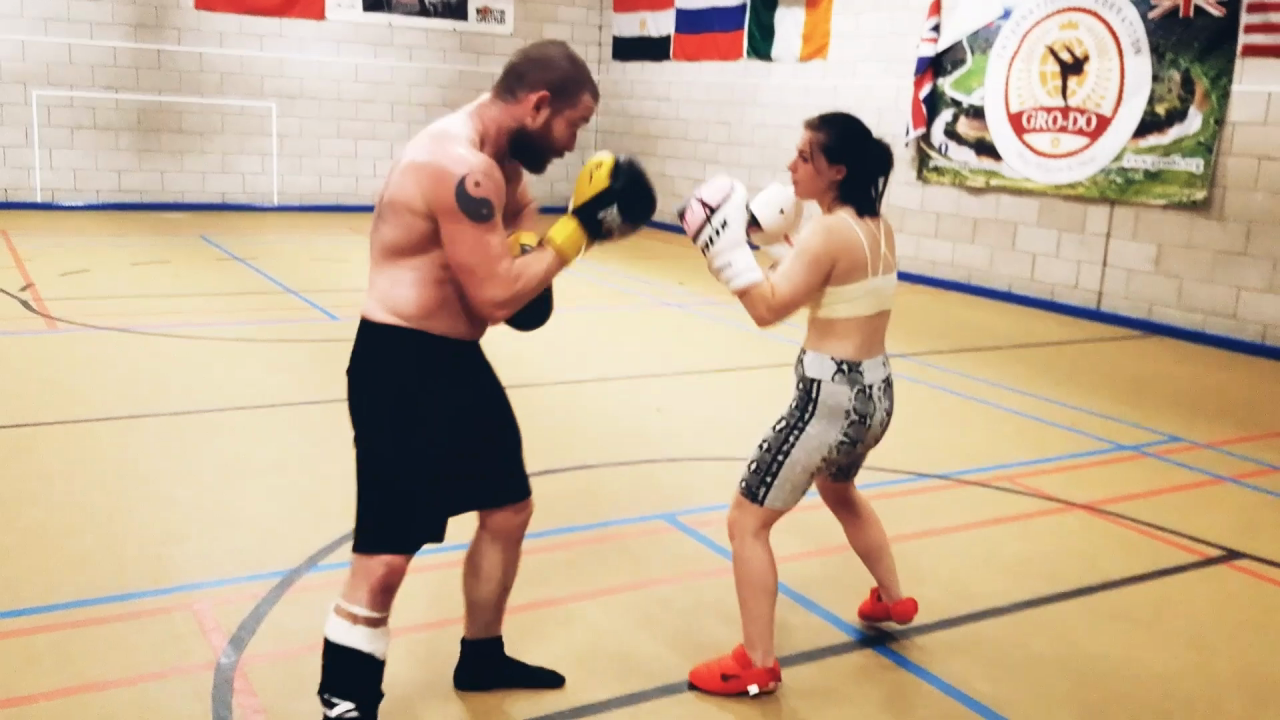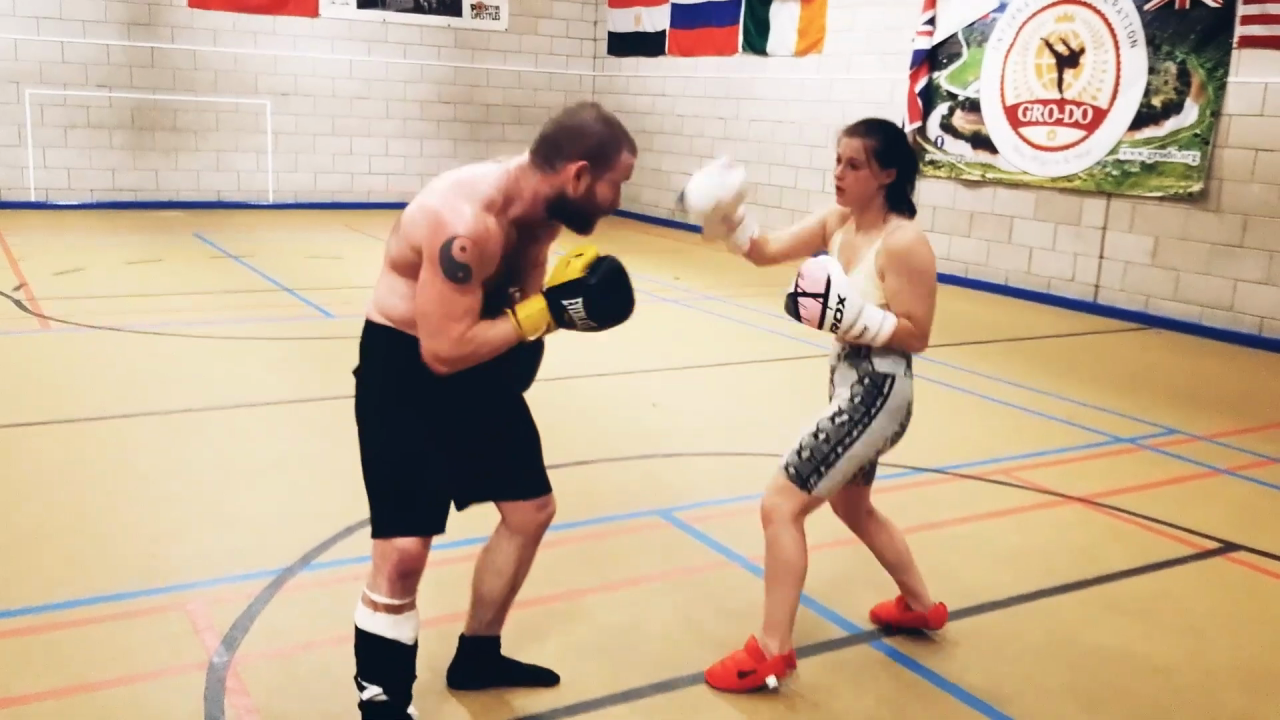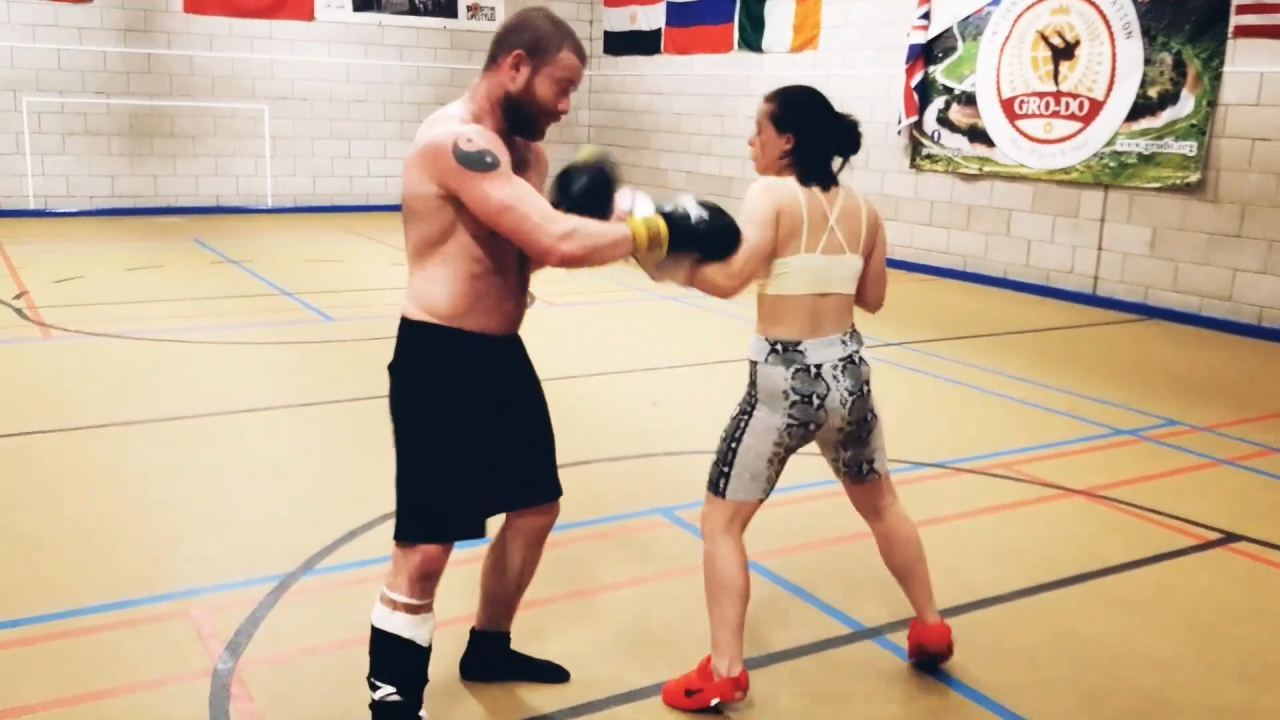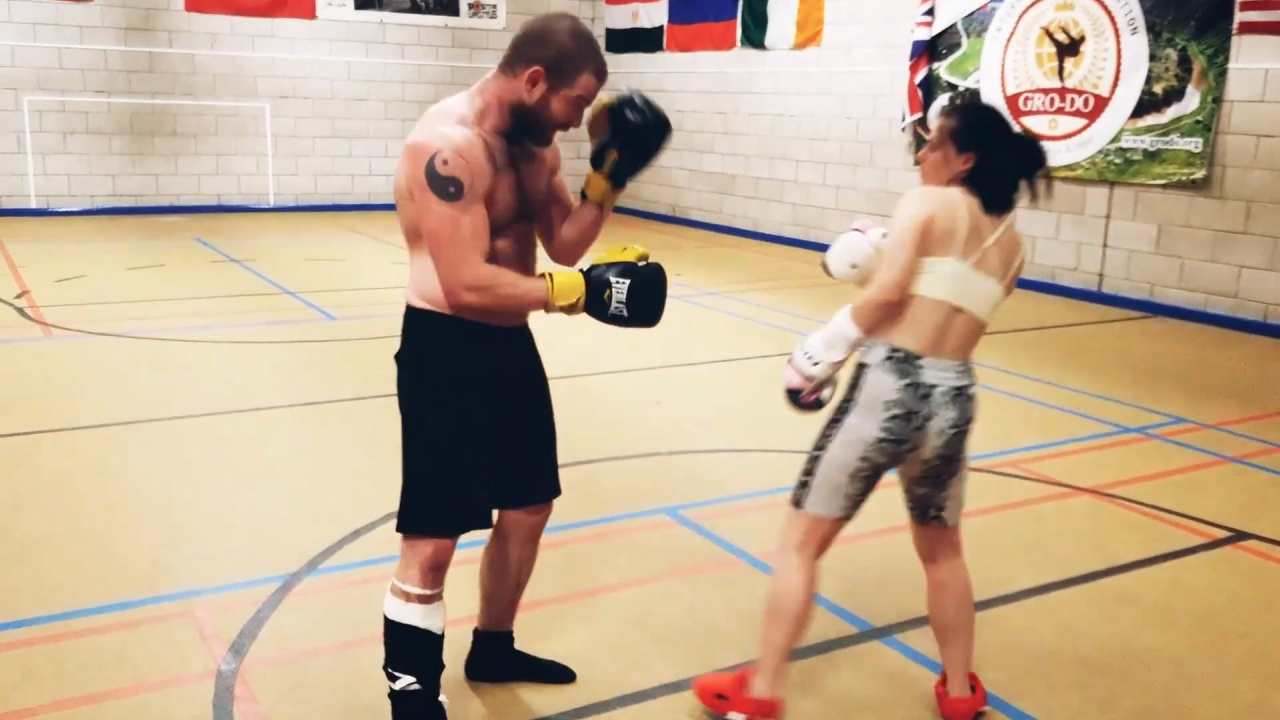
dt=0.5s
person 1, frame 1
left shoulder: (493, 149)
right shoulder: (463, 166)
left elbow: (523, 218)
right elbow: (496, 297)
left wrist: (533, 243)
right wrist: (577, 229)
left hip: (456, 360)
right hip: (399, 365)
left knee: (509, 511)
right knee: (385, 559)
left ankle: (482, 655)
person 1, frame 2
left shoulder: (541, 200)
right shoulder: (466, 222)
right elbow: (446, 352)
left wrist: (539, 317)
right wrist: (540, 312)
left hip: (475, 364)
right hip: (404, 366)
left knee: (530, 509)
right knee: (403, 550)
left ankle: (478, 657)
person 1, frame 3
left shoulder: (519, 141)
right shoulder: (456, 141)
left elbow: (539, 238)
right elbow: (557, 243)
right wrist: (660, 230)
left hip: (501, 355)
right hip: (439, 364)
left knee: (535, 510)
right knee: (425, 551)
left ankle: (488, 648)
person 1, frame 4
left shoulder: (535, 144)
right shoulder: (450, 144)
left elbow: (559, 240)
right elbow: (466, 282)
left wrist: (609, 174)
right wrist: (588, 288)
left hip: (512, 346)
right hip: (446, 353)
left knee: (528, 510)
right knee: (431, 542)
left ankle: (493, 648)
person 2, frame 1
left shoulder: (827, 233)
right shoulder: (875, 225)
left elbow: (767, 308)
left wrist: (722, 241)
right wrist: (781, 243)
left hip: (830, 397)
right hip: (872, 391)
left knee: (746, 523)
right knee: (840, 493)
left ankle: (757, 664)
right ankle: (892, 598)
person 2, frame 2
left shoulder: (906, 243)
right shoulder: (837, 220)
left elbow: (916, 334)
right elbow: (770, 252)
left wrist: (846, 306)
right wrist: (726, 218)
left hip: (874, 395)
right hip: (851, 387)
left knee: (782, 508)
right knee: (853, 507)
left ankle: (771, 654)
right ankle: (921, 605)
person 2, frame 3
left shoulder: (773, 195)
right shoulder: (861, 209)
left elbow: (727, 280)
left wrist: (667, 259)
left hip: (782, 382)
right hip: (848, 374)
left knee: (720, 522)
right knee: (879, 504)
left ankle: (724, 672)
right ankle: (930, 628)
person 2, frame 4
left shoulder: (929, 204)
right shoulder: (1012, 244)
left elbow: (886, 294)
left wrist: (820, 352)
left hip: (887, 395)
right hip: (950, 405)
left knee: (800, 544)
right knee: (942, 549)
